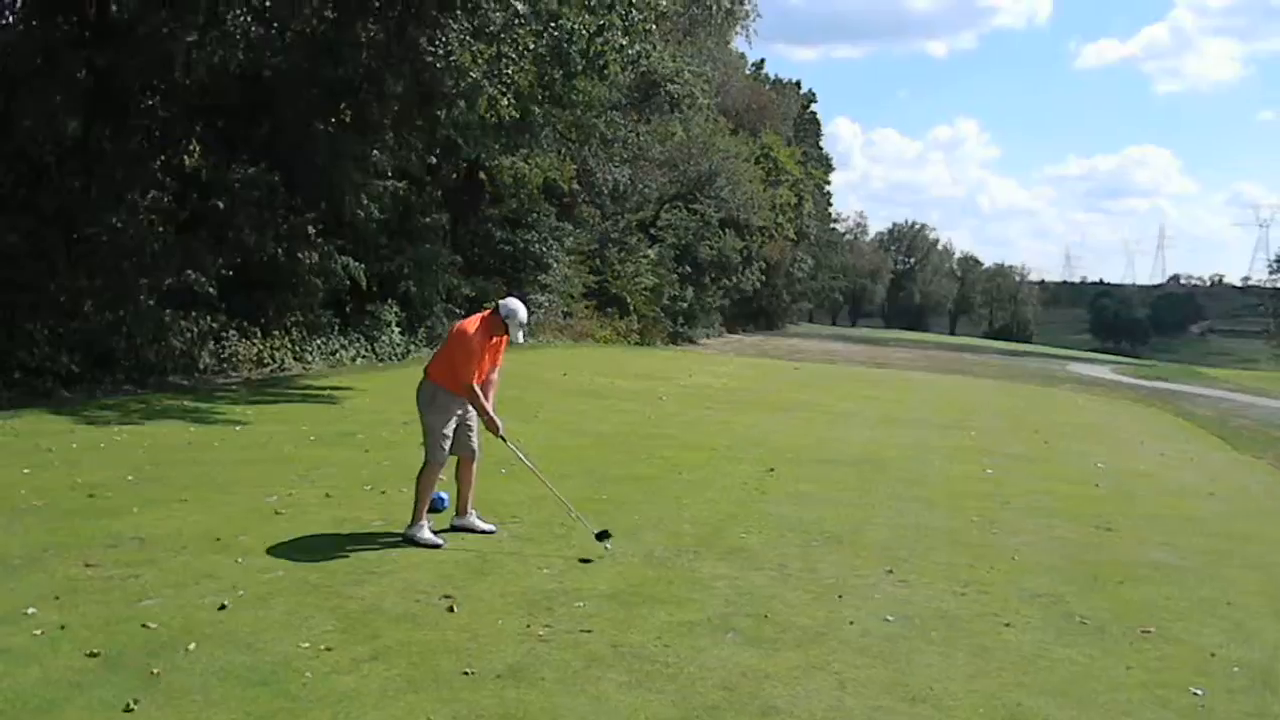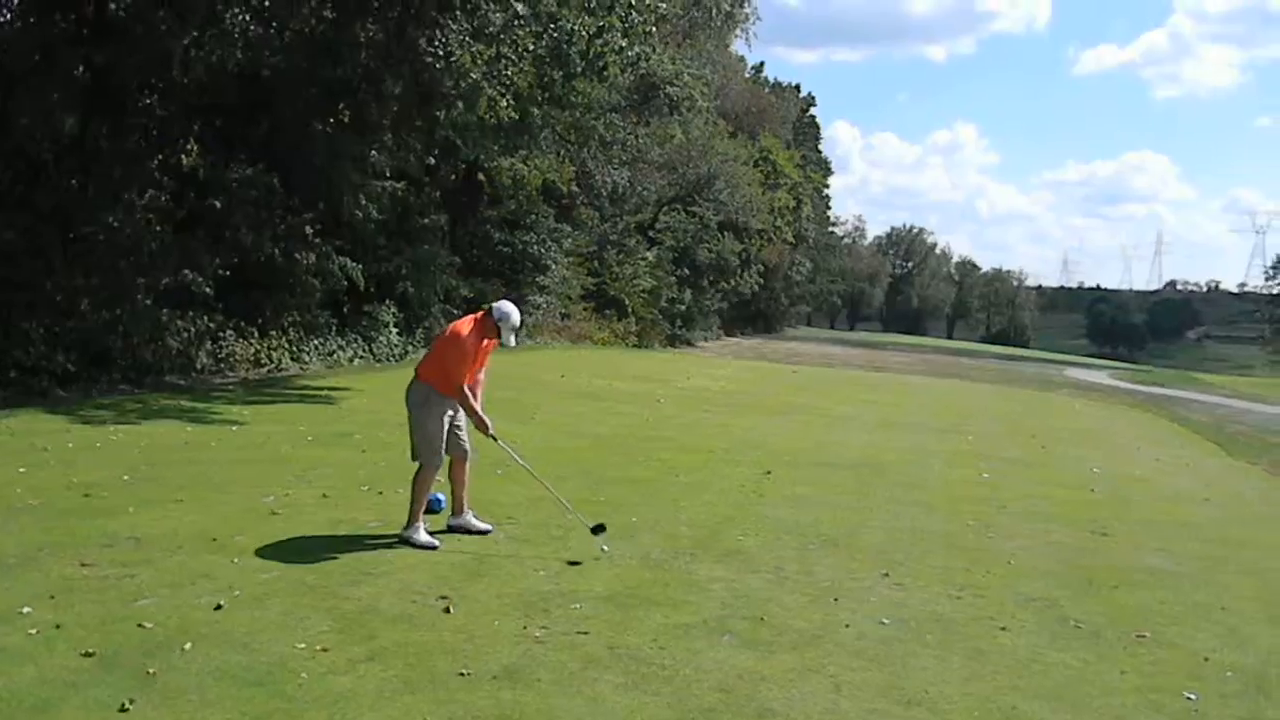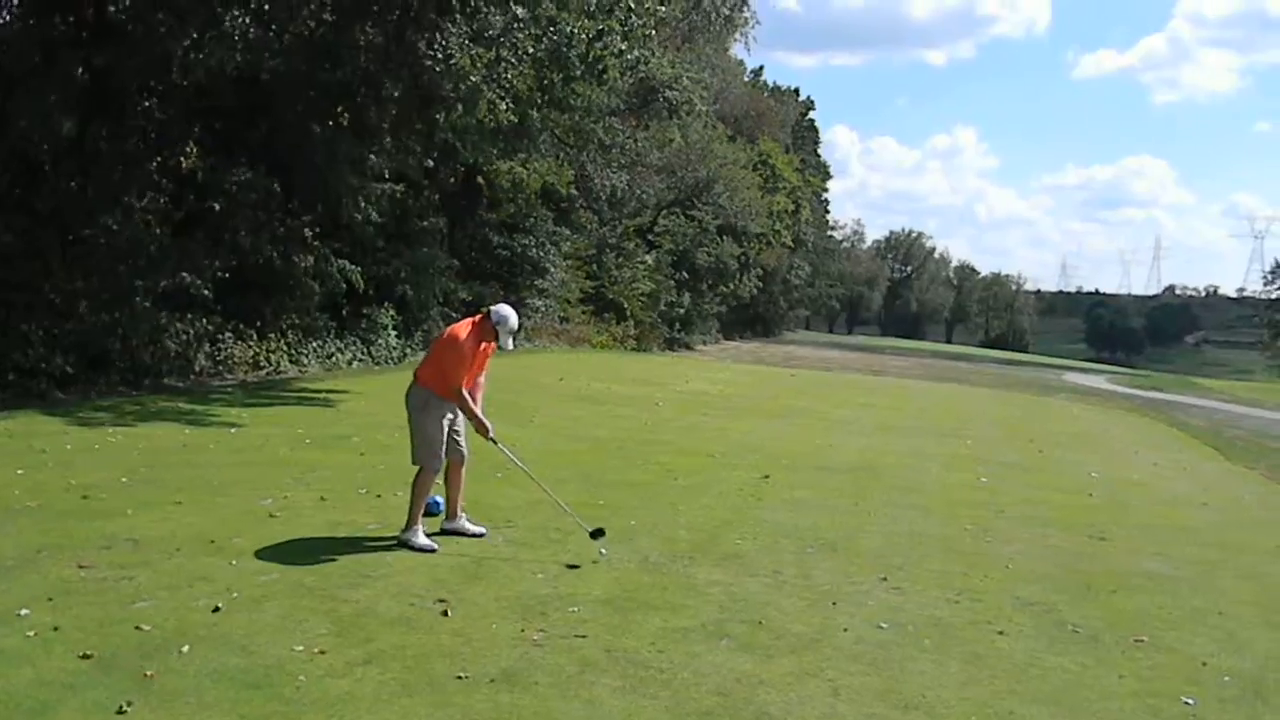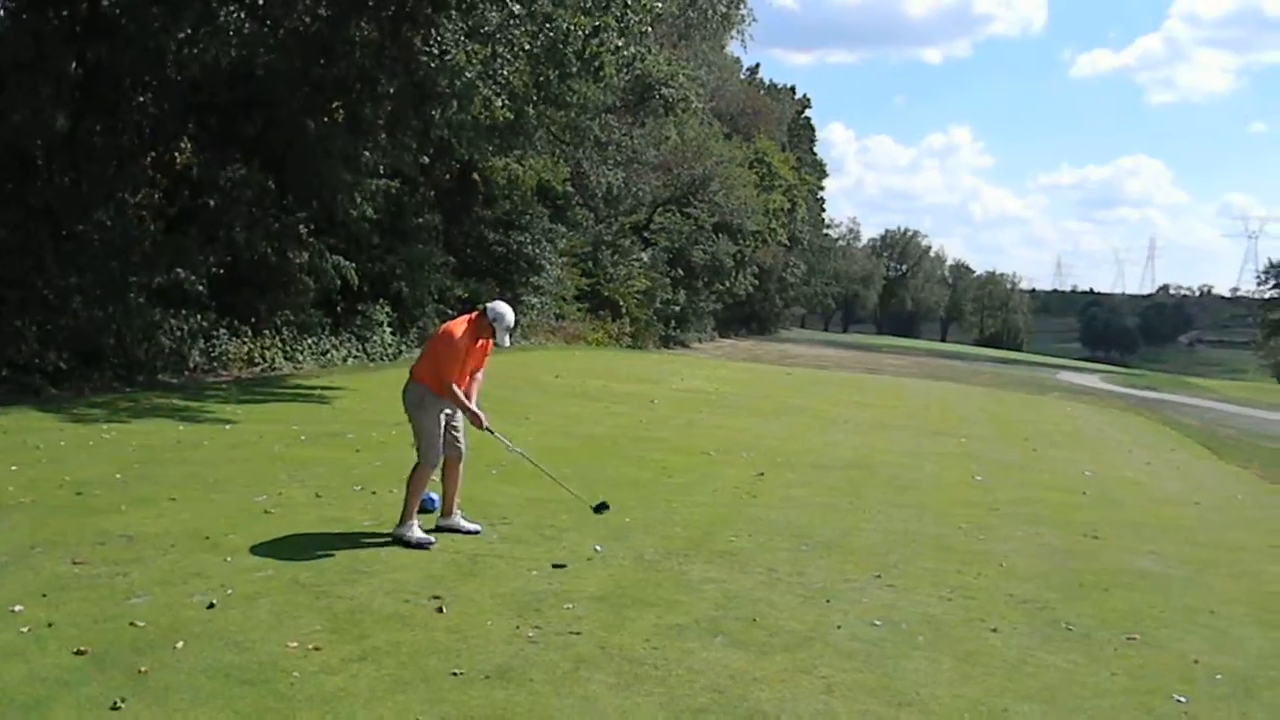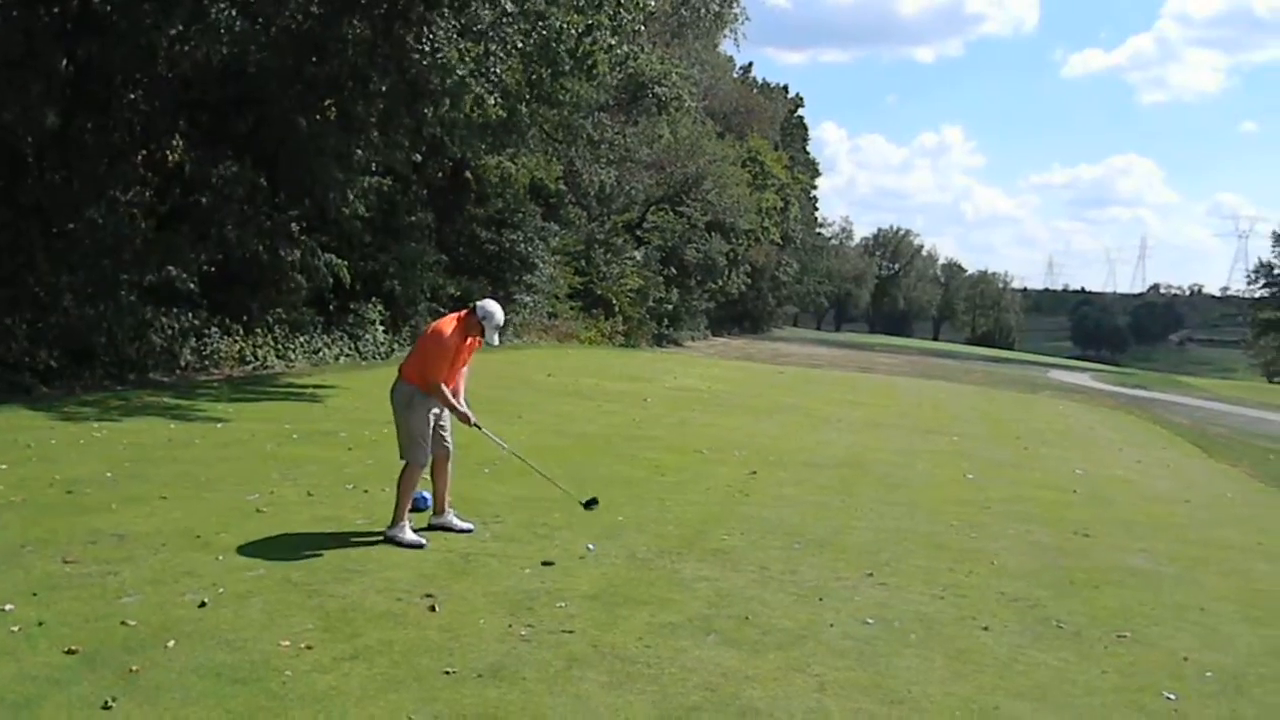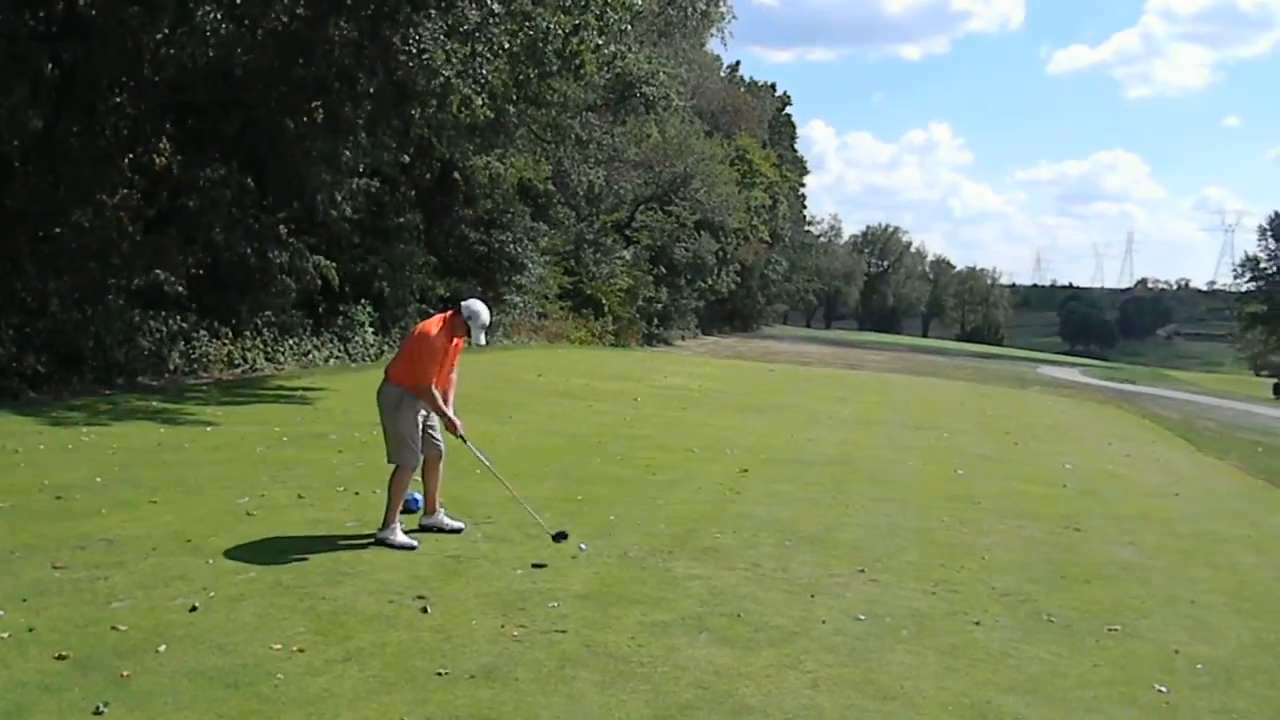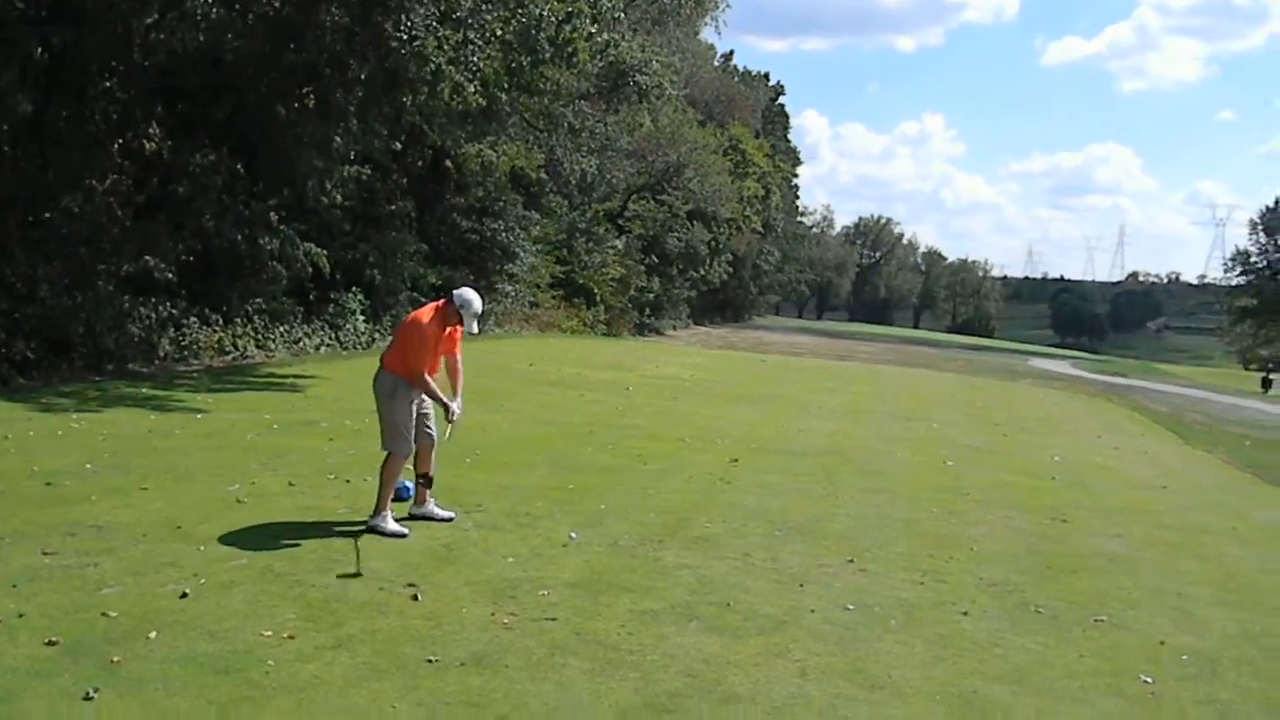
dt=0.2s
person 1, frame 1
left shoulder: (500, 334)
right shoulder: (469, 334)
left elbow: (491, 372)
right elbow: (469, 385)
left wrist: (489, 409)
right wrist: (488, 416)
left hip: (464, 397)
right hip: (438, 394)
left knee: (469, 455)
right knee: (437, 458)
left ankle: (464, 516)
right ankle: (417, 525)
person 1, frame 2
left shoulder: (488, 336)
right shoulder: (462, 337)
left elbow: (478, 373)
right elbow: (460, 387)
left wrist: (478, 410)
right wrist: (478, 417)
left hip: (452, 397)
right hip: (428, 396)
left knee: (461, 454)
right knee: (432, 461)
left ankle: (460, 515)
right ankle: (413, 527)
person 1, frame 3
left shoulder: (486, 339)
right shoulder: (460, 340)
left elbow: (479, 376)
right elbow: (458, 390)
left wrist: (478, 413)
right wrist: (477, 420)
left hip: (450, 401)
right hip: (428, 399)
left knee: (458, 459)
right knee: (431, 464)
left ankle: (453, 519)
right ankle: (412, 530)
person 1, frame 4
left shoulder: (484, 337)
right shoulder: (455, 336)
left elbow: (476, 371)
right elbow: (448, 384)
left wrist: (472, 405)
right wrist: (471, 411)
left hip: (448, 397)
right hip: (425, 395)
left knee: (455, 455)
right knee: (430, 459)
left ankle: (449, 516)
right ankle: (406, 524)
person 1, frame 5
left shoulder: (472, 334)
right shoulder: (444, 335)
left elbow: (461, 366)
right elbow: (435, 383)
left wrist: (460, 400)
right wrist: (457, 410)
left hip: (435, 395)
right hip: (413, 393)
left knee: (443, 453)
right knee: (418, 458)
left ankle: (441, 514)
right ankle: (398, 525)
person 1, frame 6
left shoulder: (456, 333)
right shoulder: (431, 337)
left elbow: (450, 371)
right elbow: (426, 388)
left wrist: (449, 408)
right wrist: (447, 417)
left hip: (421, 397)
right hip: (400, 396)
left knee: (435, 453)
right knee: (409, 461)
left ankle: (432, 514)
right ankle: (389, 528)
person 1, frame 7
left shoulder: (452, 323)
right shoulder: (423, 325)
left elbow: (454, 360)
right elbow: (420, 375)
left wrist: (457, 399)
right wrist: (444, 403)
left hip: (417, 385)
right hip: (396, 384)
left knee: (427, 443)
right knee: (401, 449)
left ankle: (422, 504)
right ankle: (380, 516)
